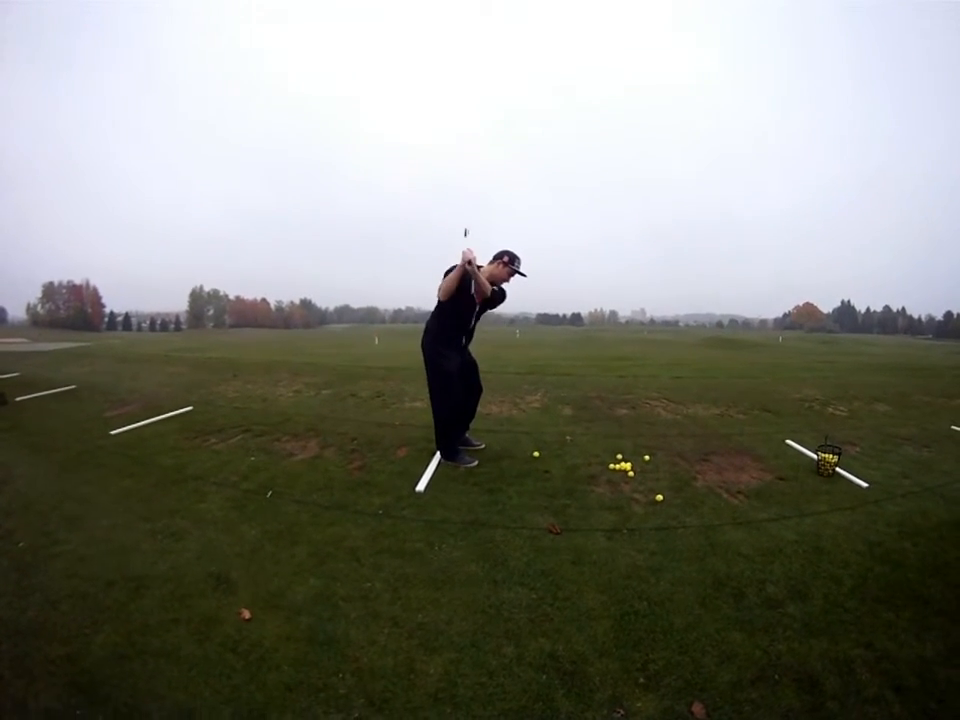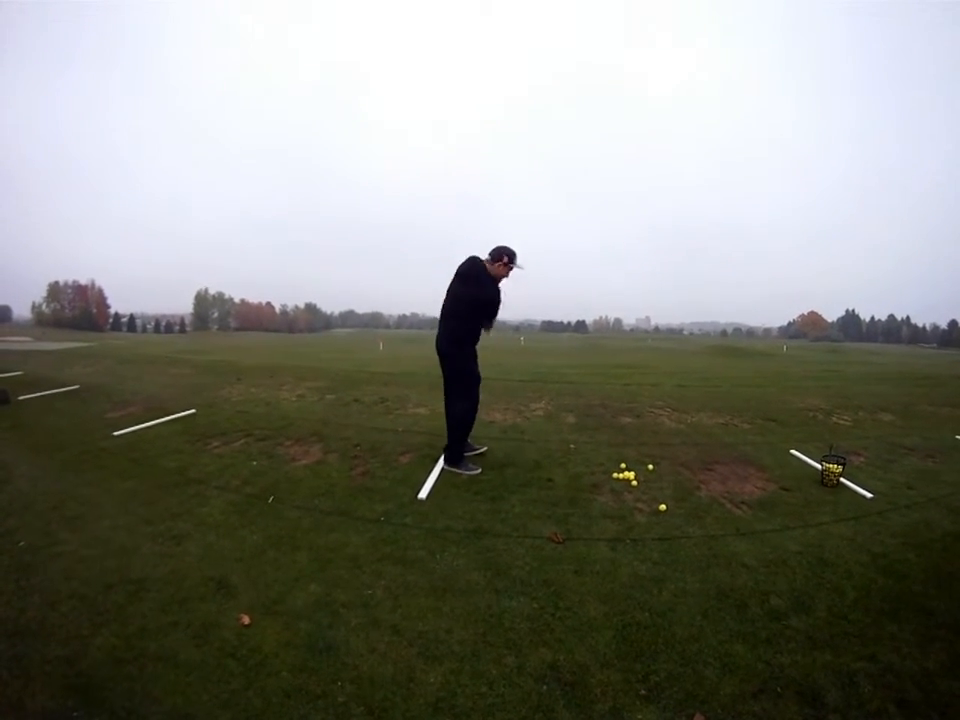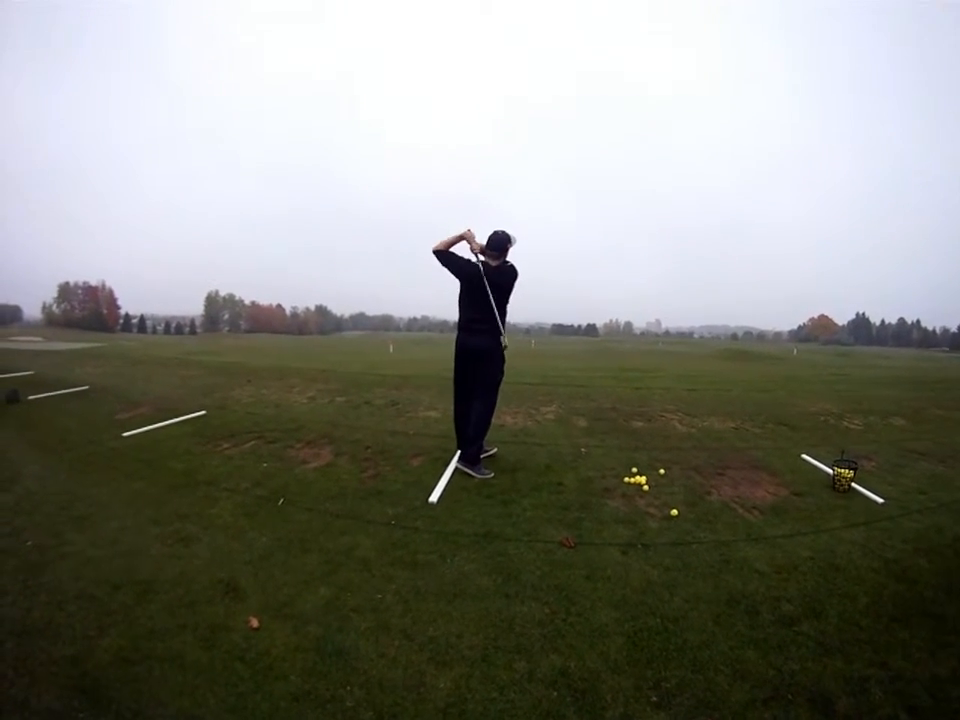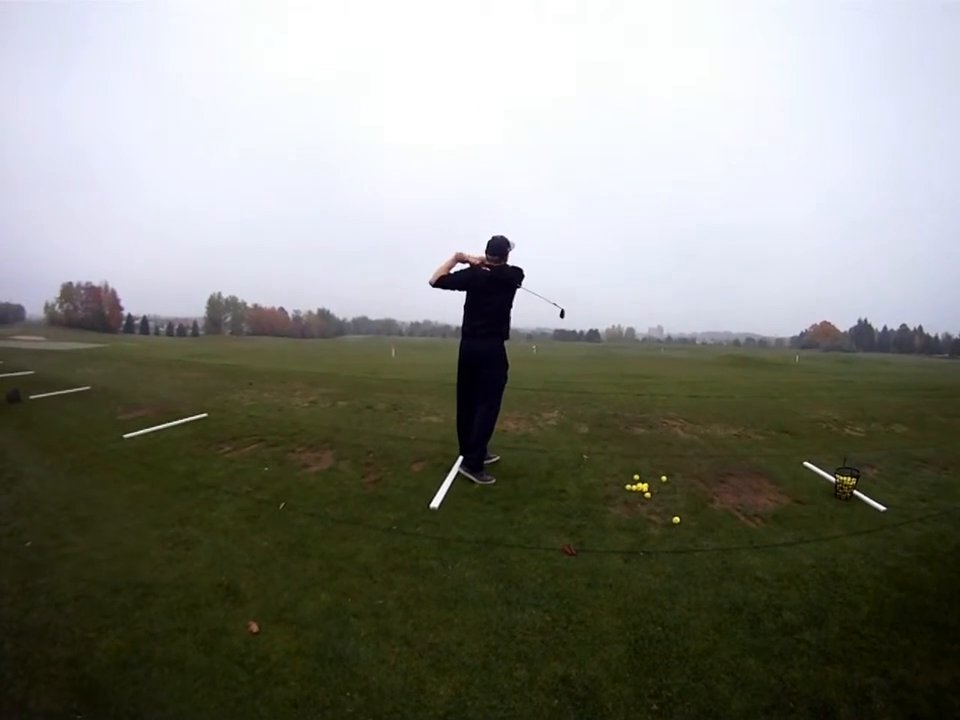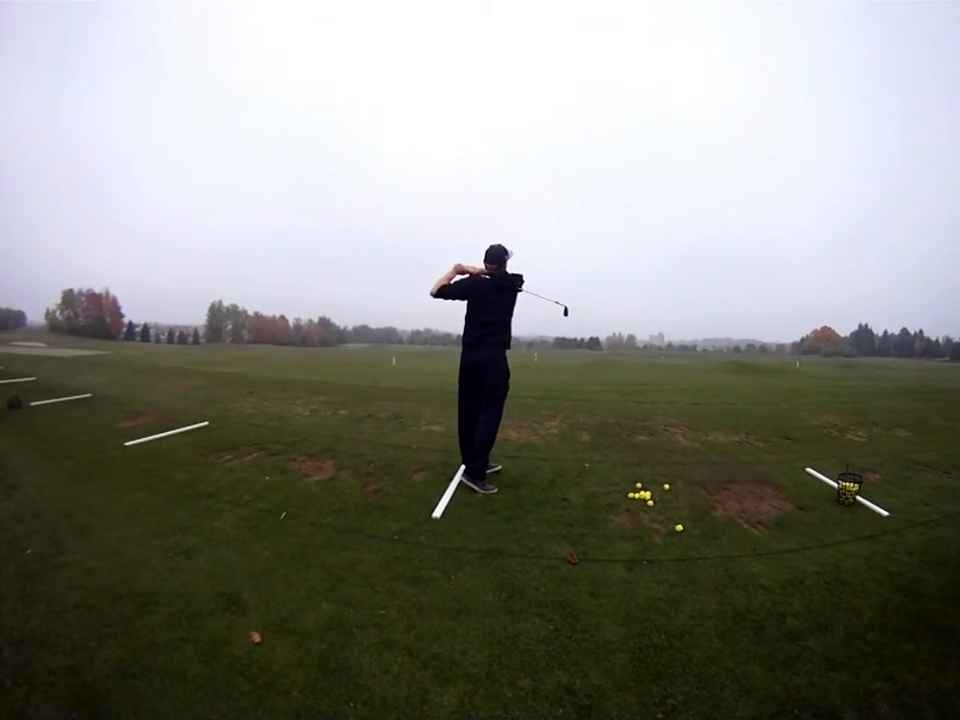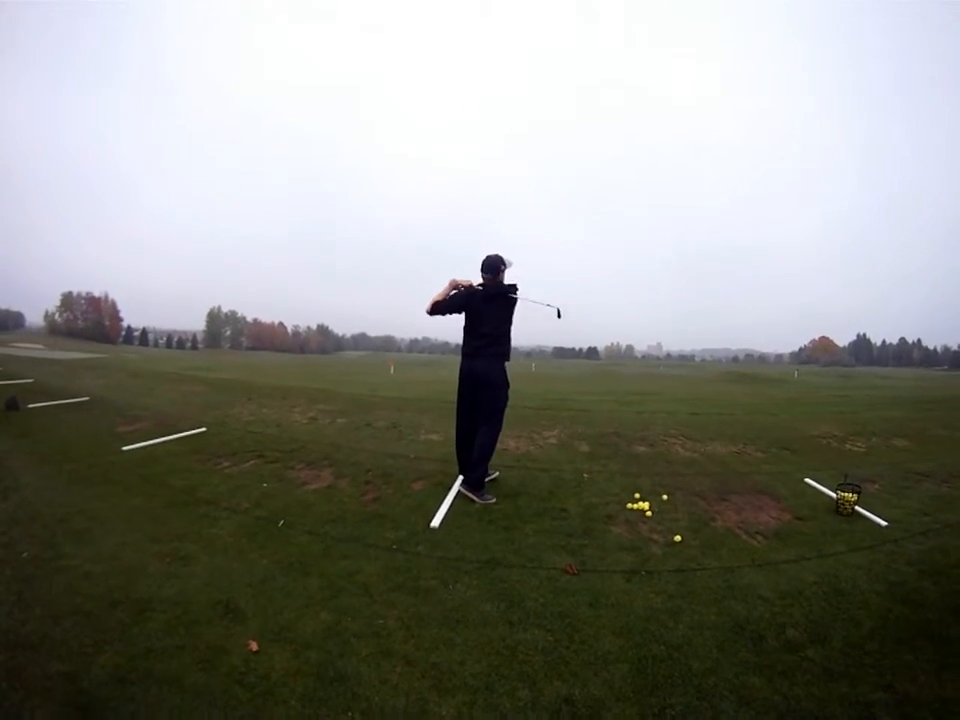
dt=0.5s
person 1, frame 1
left shoulder: (498, 293)
right shoulder: (458, 272)
left elbow: (485, 293)
right elbow: (442, 296)
left wrist: (474, 271)
right wrist: (462, 267)
left hip: (460, 346)
right hip: (438, 343)
left knee: (473, 389)
right knee: (447, 395)
left ankle: (459, 435)
right ankle: (448, 450)
person 1, frame 2
left shoulder: (471, 266)
right shoulder: (489, 291)
right elbow: (487, 322)
right wrist: (485, 320)
left hip: (448, 341)
right hip: (459, 346)
left knee: (457, 394)
right knee: (467, 397)
left ankle: (459, 442)
right ankle: (453, 457)
person 1, frame 3
left shoulder: (469, 270)
right shoulder: (510, 274)
left elbow: (438, 250)
right elbow: (496, 263)
left wrist: (462, 237)
right wrist: (478, 247)
left hip: (464, 341)
right hip: (489, 345)
left knee: (464, 397)
right knee: (484, 399)
left ankle: (470, 446)
right ankle: (469, 457)
person 1, frame 4
left shoulder: (472, 275)
right shoulder: (514, 276)
left elbow: (435, 281)
left wrist: (456, 259)
right wrist: (479, 261)
left hip: (468, 346)
right hip: (492, 349)
left knee: (467, 402)
right knee: (487, 404)
left ankle: (472, 452)
right ankle: (472, 462)
person 1, frame 5
left shoulder: (473, 284)
right shoulder: (513, 283)
left elbow: (436, 291)
left wrist: (455, 271)
right wrist: (479, 272)
left hip: (470, 355)
right hip: (494, 357)
left knee: (469, 411)
right knee: (489, 413)
left ankle: (473, 462)
right ankle: (475, 472)
person 1, frame 6
left shoulder: (469, 295)
right shoulder: (509, 293)
left elbow: (432, 309)
left wrist: (451, 287)
right wrist: (469, 286)
left hip: (469, 366)
right hip: (493, 369)
left knee: (468, 421)
right knee: (489, 424)
left ankle: (472, 471)
right ankle: (473, 481)
